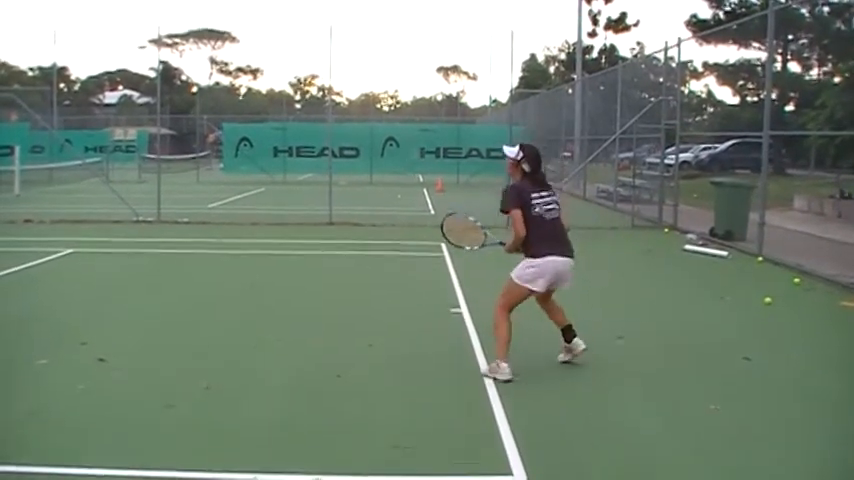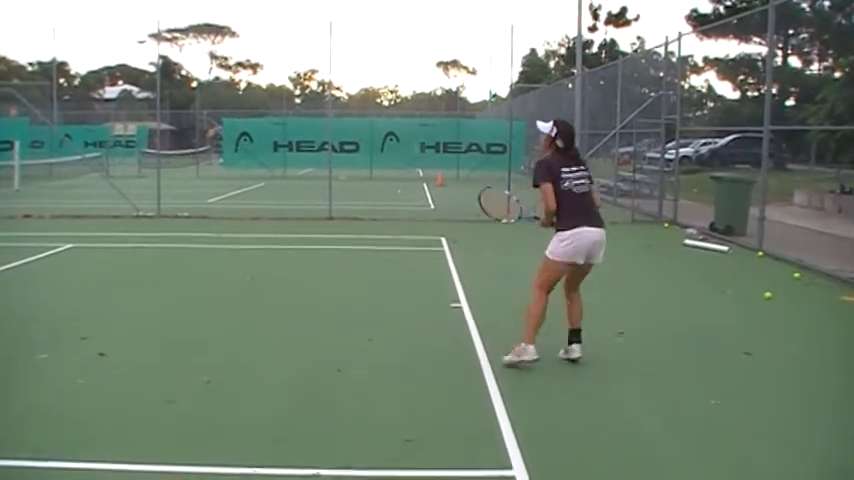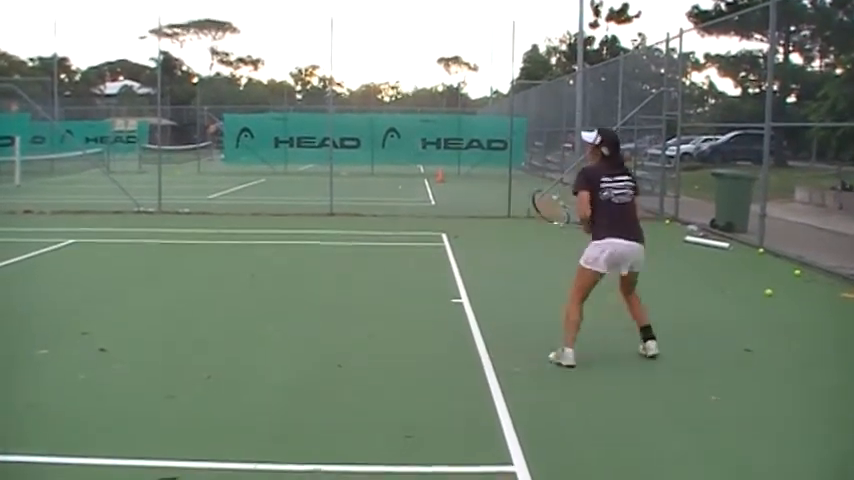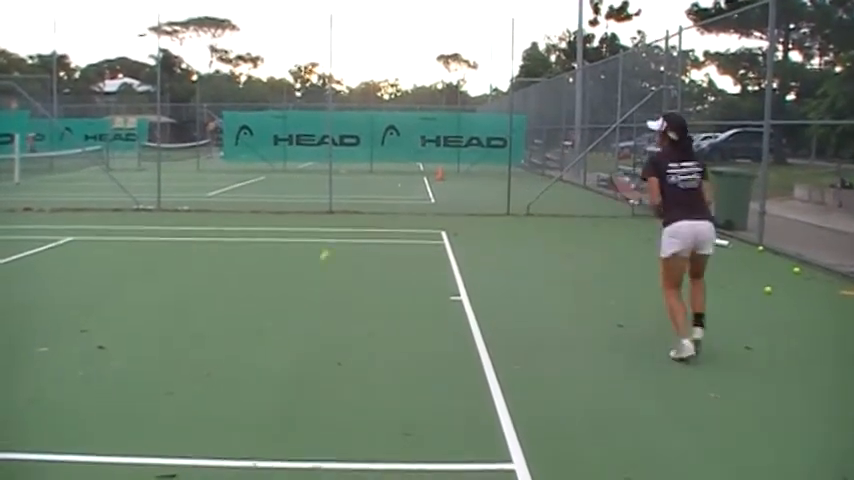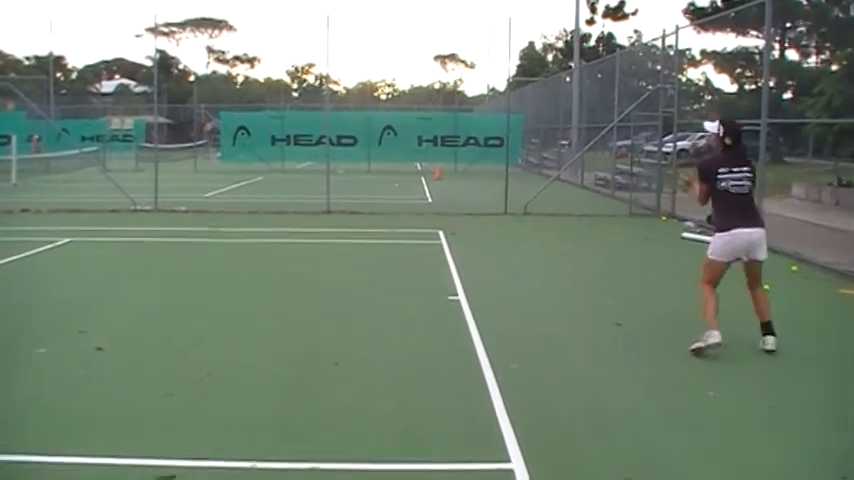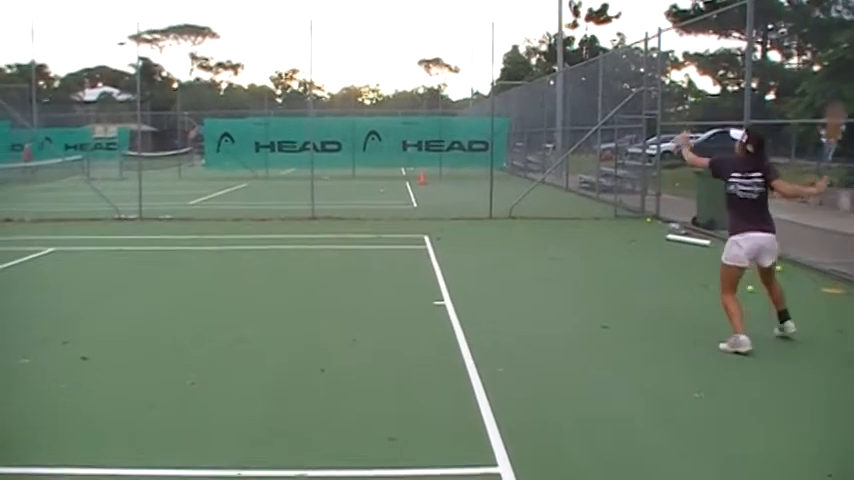
dt=0.3s
person 1, frame 1
left shoulder: (513, 190)
right shoulder: (546, 188)
left elbow: (520, 233)
right elbow: (562, 226)
left wrist: (512, 247)
left hip: (541, 261)
right hip: (566, 259)
left knee: (502, 308)
right knee: (543, 298)
left ankle: (501, 365)
right ankle: (572, 341)
person 1, frame 2
left shoulder: (545, 164)
right shoulder: (580, 164)
left elbow: (551, 206)
right elbow: (596, 202)
left wrist: (546, 221)
left hip: (573, 234)
right hip: (597, 232)
left knee: (540, 289)
right knee: (571, 288)
left ankle: (527, 347)
right ankle: (573, 345)
person 1, frame 3
left shoulder: (588, 173)
right shoulder: (627, 174)
left elbow: (586, 214)
right elbow: (638, 214)
left wrist: (588, 228)
left hip: (607, 243)
right hip: (635, 243)
left knee: (576, 297)
right knee: (629, 291)
left ankle: (567, 350)
right ankle: (649, 341)
person 1, frame 4
left shoulder: (656, 160)
right shoulder: (697, 161)
left elbow: (655, 201)
right elbow: (707, 199)
left wrist: (661, 213)
left hip: (678, 227)
right hip: (705, 225)
left knee: (671, 288)
right knee: (696, 278)
left ankle: (683, 342)
right ankle: (697, 329)
person 1, frame 5
left shoulder: (709, 163)
right shoulder: (748, 164)
left elbow: (702, 200)
left wrist: (696, 184)
left hip: (729, 234)
right hip: (756, 231)
left knee: (708, 285)
right knee: (755, 286)
left ankle: (712, 332)
right ankle: (768, 336)
person 1, frame 6
left shoulder: (727, 163)
right shoulder: (765, 168)
left elbow: (693, 161)
right elbow: (785, 190)
left wrist: (684, 146)
right wrist: (814, 190)
left hip: (741, 238)
right hip: (767, 236)
left knee: (727, 292)
right knee: (769, 281)
left ankle: (740, 338)
right ankle: (786, 322)
